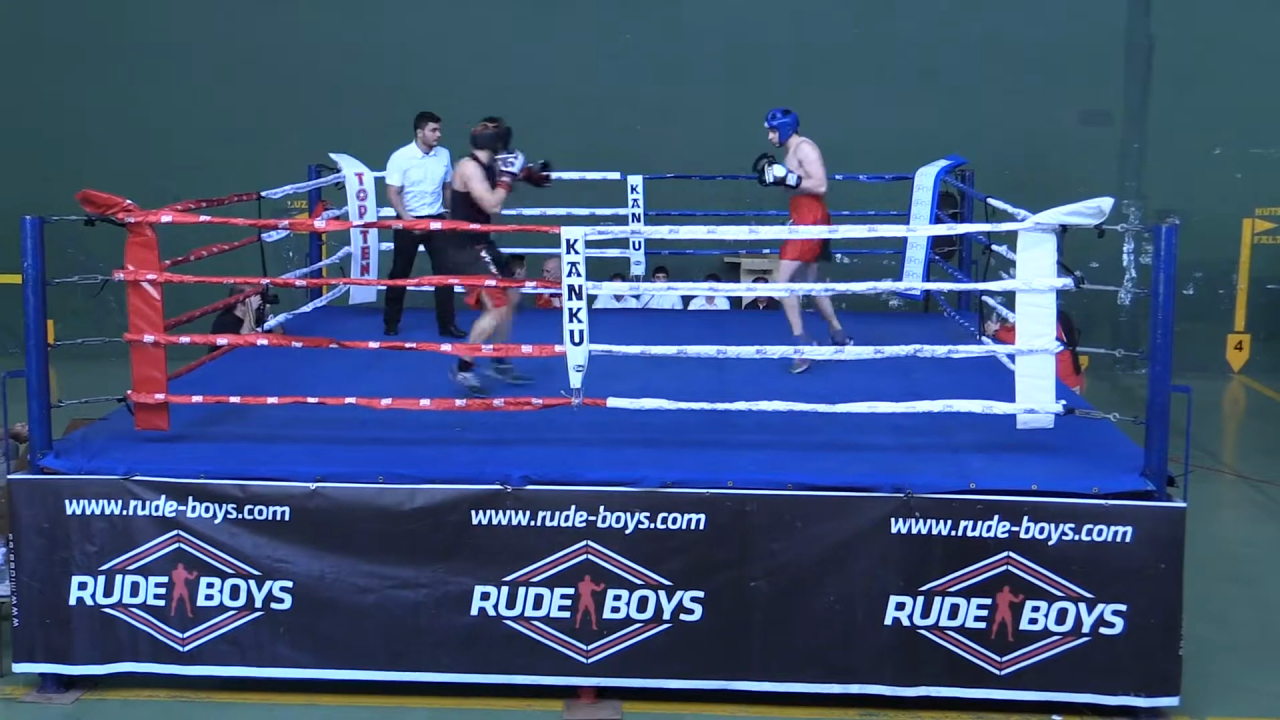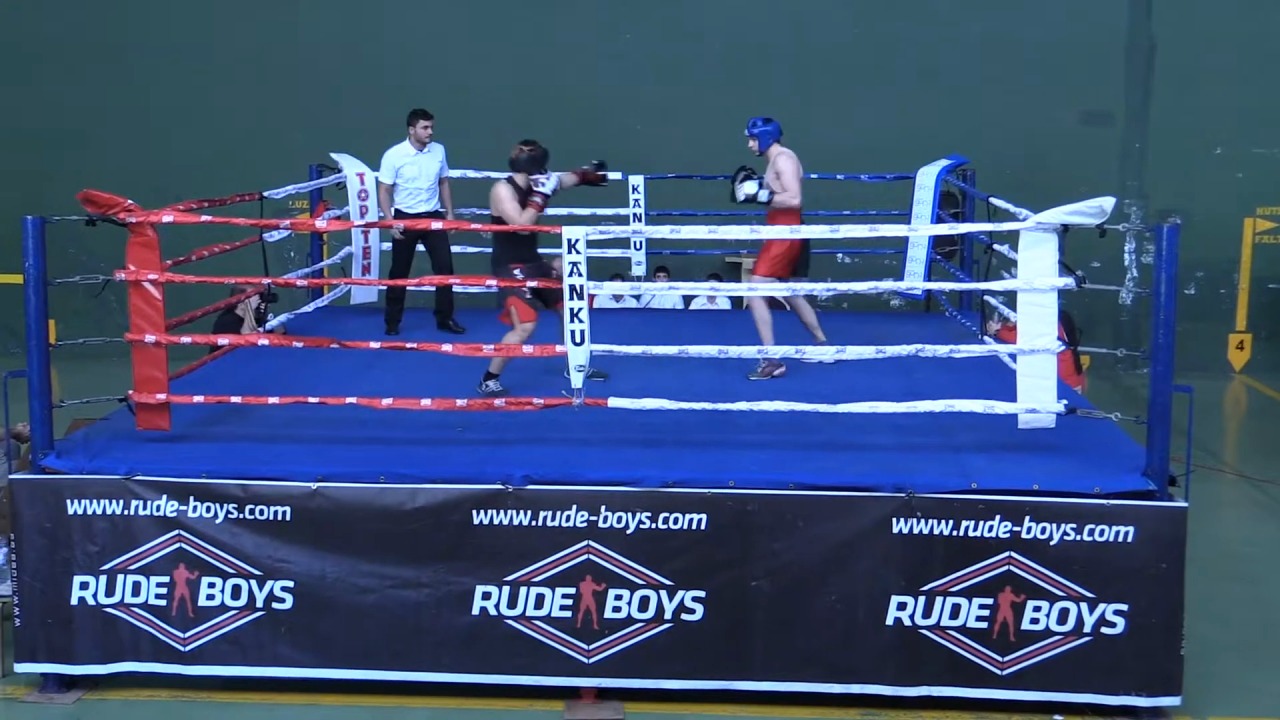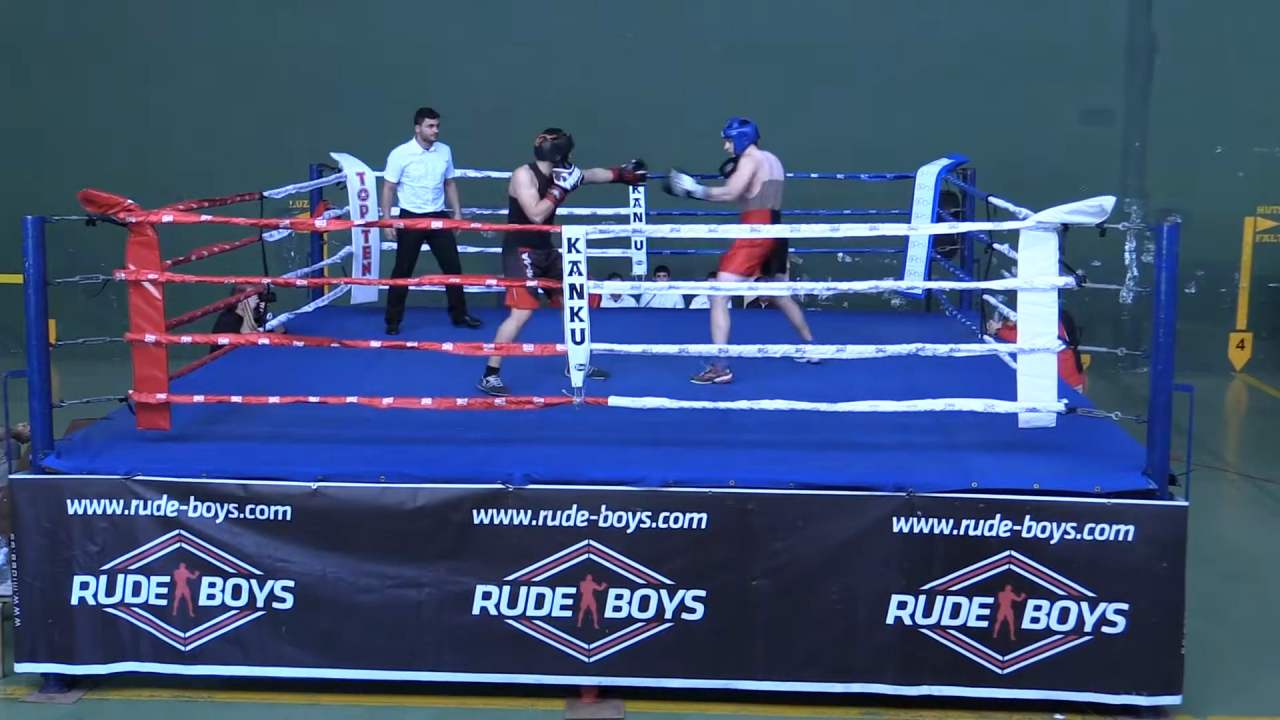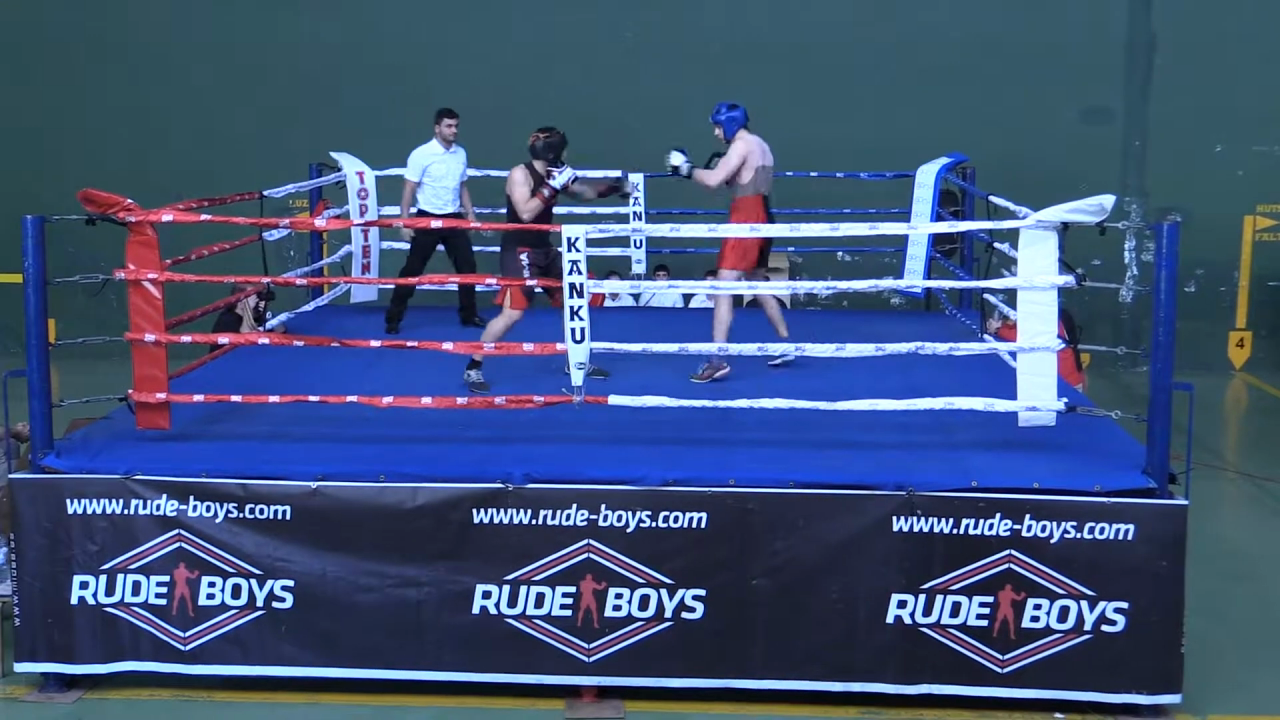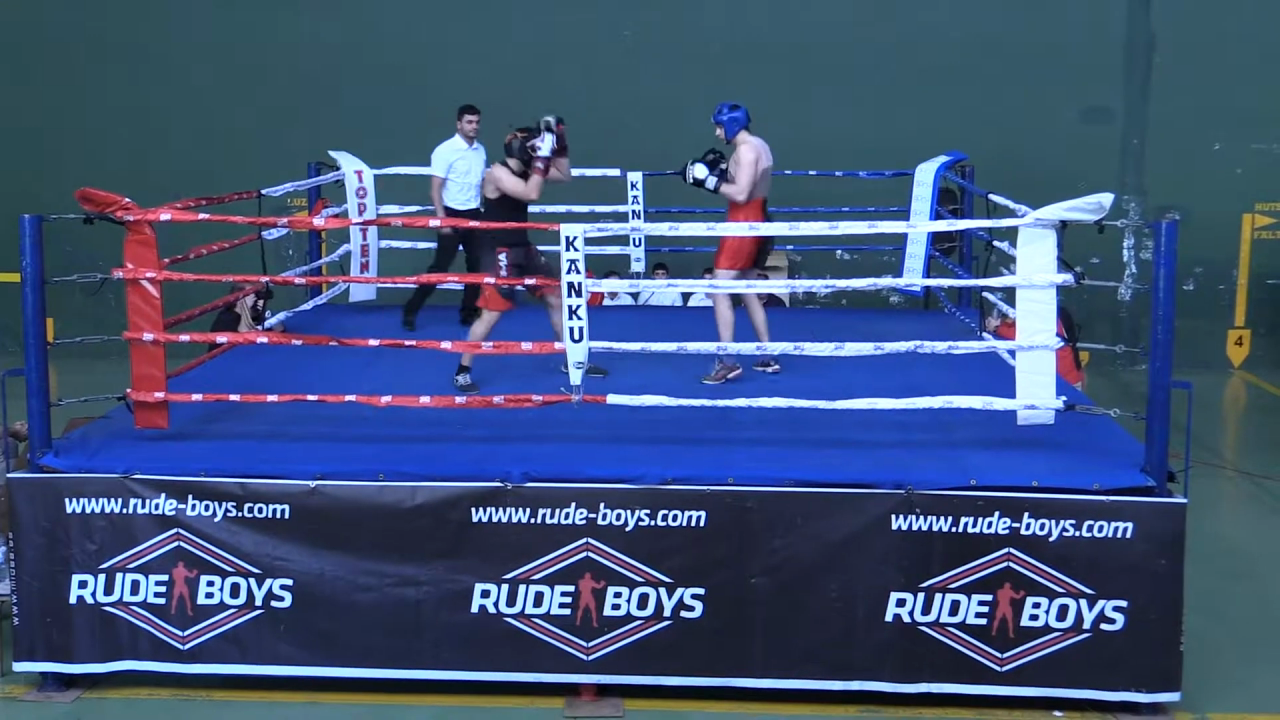
dt=0.2s
person 1, frame 1
left shoulder: (804, 148)
right shoulder: (792, 151)
left elbow: (820, 185)
left wrist: (787, 177)
right wrist: (775, 175)
left hip: (810, 220)
right hip: (802, 220)
left knee: (781, 280)
right knee: (809, 283)
left ankle: (800, 343)
right ankle: (839, 335)
person 1, frame 2
left shoulder: (783, 159)
right shoulder: (776, 159)
left elbow: (794, 200)
left wrist: (759, 195)
right wrist: (754, 185)
left knee: (755, 295)
right knee: (792, 295)
left ankle: (772, 359)
right ankle: (823, 346)
person 1, frame 3
left shoulder: (750, 160)
right shoulder: (771, 160)
left elbow: (729, 194)
left wrist: (694, 189)
right wrist: (734, 177)
left hip: (756, 234)
left knee: (719, 295)
right knee: (780, 295)
left ankle: (720, 365)
right ankle: (810, 346)
person 1, frame 4
left shoulder: (741, 146)
right shoulder: (758, 145)
left elbow: (713, 180)
left wrist: (684, 167)
right wrist: (729, 173)
left hip: (747, 222)
right hip: (760, 219)
left knee: (723, 291)
left ankle: (717, 360)
right ankle: (786, 345)
person 1, frame 5
left shoulder: (746, 149)
right shoulder: (758, 146)
left elbow: (740, 195)
left wrist: (709, 181)
right wrist: (722, 169)
left hip: (745, 222)
right hip: (756, 222)
left knee: (719, 291)
right knee: (748, 293)
left ankle: (727, 361)
right ankle: (768, 356)
person 2, frame 1
left shoulder: (484, 165)
right shoulder: (469, 167)
left elbow: (495, 184)
right elbow: (493, 205)
left wrist: (529, 172)
right wrist: (508, 174)
left hip: (478, 245)
right hip: (466, 248)
left knee: (510, 296)
right knee: (497, 307)
left ankle: (501, 364)
right ankle: (463, 367)
person 2, frame 2
left shoulder: (529, 185)
right shoulder: (503, 190)
left elbow: (561, 180)
right elbow: (523, 227)
left wrist: (585, 175)
right wrist: (541, 194)
left hip: (532, 261)
right hip: (511, 268)
right knee: (525, 326)
right ankle: (489, 380)
person 2, frame 3
left shoulder: (555, 174)
right shoulder: (524, 175)
left elbow: (595, 175)
right elbow: (536, 216)
left wrist: (624, 174)
right wrist: (561, 187)
left hip: (545, 250)
right hip: (520, 253)
right knee: (521, 314)
right ankle: (490, 376)
person 2, frame 4
left shoulder: (552, 174)
right shoulder: (520, 174)
left elbow: (583, 192)
right elbow: (526, 214)
left wrist: (607, 189)
right wrist: (552, 187)
left hip: (544, 249)
right hip: (519, 252)
right knee: (512, 313)
right ankle: (473, 368)
person 2, frame 5
left shoulder: (526, 170)
right shoulder: (497, 172)
left elbow: (562, 175)
right elbow: (532, 194)
left wrist: (559, 142)
right wrist: (542, 157)
left hip: (523, 248)
right hip: (498, 251)
left knee: (557, 299)
right knee: (491, 314)
right ankle: (462, 371)
person 3, frame 1
left shoulder: (445, 155)
right shoulder: (400, 158)
right elbow: (392, 194)
right wrist: (406, 219)
left hip: (437, 220)
right hip: (410, 222)
right knee: (400, 273)
left ankle: (447, 323)
right ankle: (392, 321)
person 3, frame 2
left shoulder: (439, 151)
right shoulder: (393, 155)
right elbow: (383, 191)
left wrist: (449, 213)
right wrist: (390, 221)
left hip: (433, 217)
right hip: (405, 219)
left knee: (444, 267)
right knee: (399, 272)
left ankle: (445, 318)
right ankle: (392, 321)
person 3, frame 3
left shoulder: (445, 151)
right shoulder: (400, 154)
left elbow: (449, 184)
right elbow: (388, 189)
left wrist: (457, 213)
right wrist: (387, 221)
left hip: (439, 217)
right hip: (411, 219)
left knee: (453, 266)
right knee: (402, 272)
left ankle: (459, 314)
right ankle: (393, 321)
person 3, frame 4
left shoulder: (460, 153)
right shoulder: (420, 154)
right elbow: (409, 189)
left wrist: (470, 213)
right wrist: (404, 221)
left hip: (453, 218)
right hip: (428, 219)
left knee: (468, 266)
right knee: (412, 270)
left ankle: (469, 314)
right ankle: (393, 319)
person 3, frame 5
left shoulder: (480, 150)
right shoulder: (445, 150)
right elbow: (436, 187)
right wrist: (441, 217)
left hip: (473, 215)
right hip: (452, 215)
left knee: (477, 266)
right knee: (440, 267)
left ankle: (470, 312)
right ankle: (411, 311)
